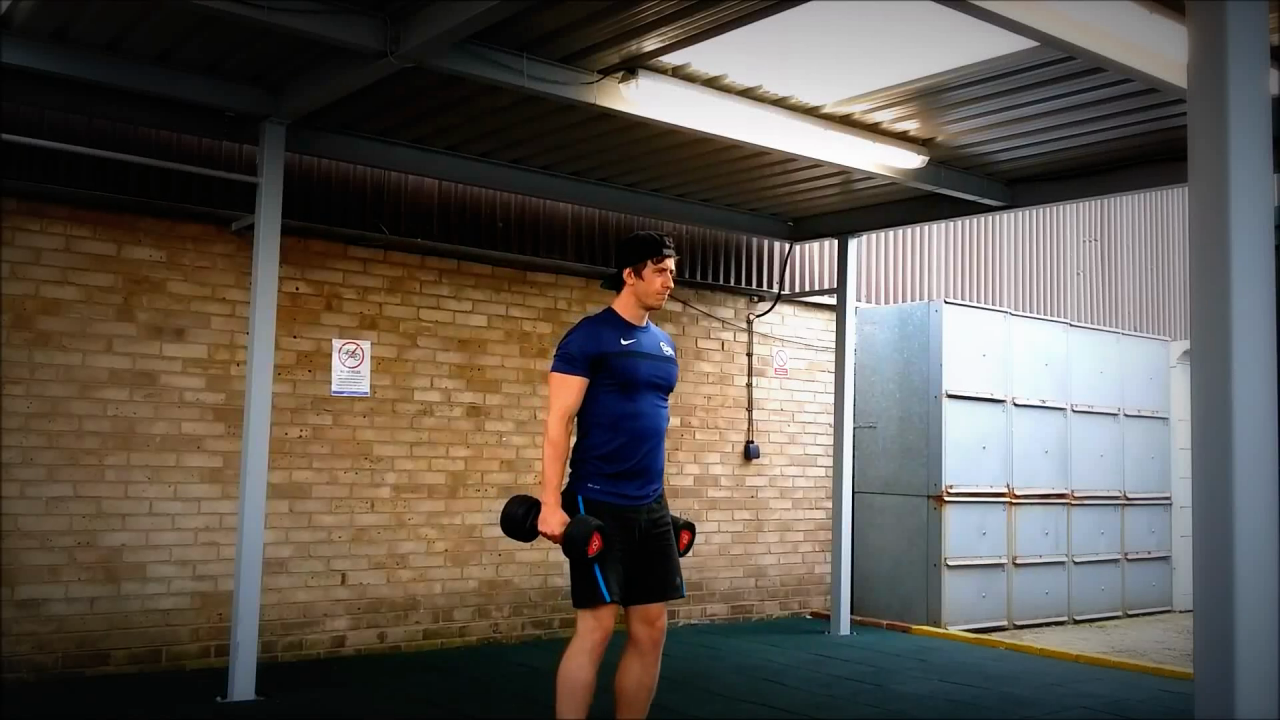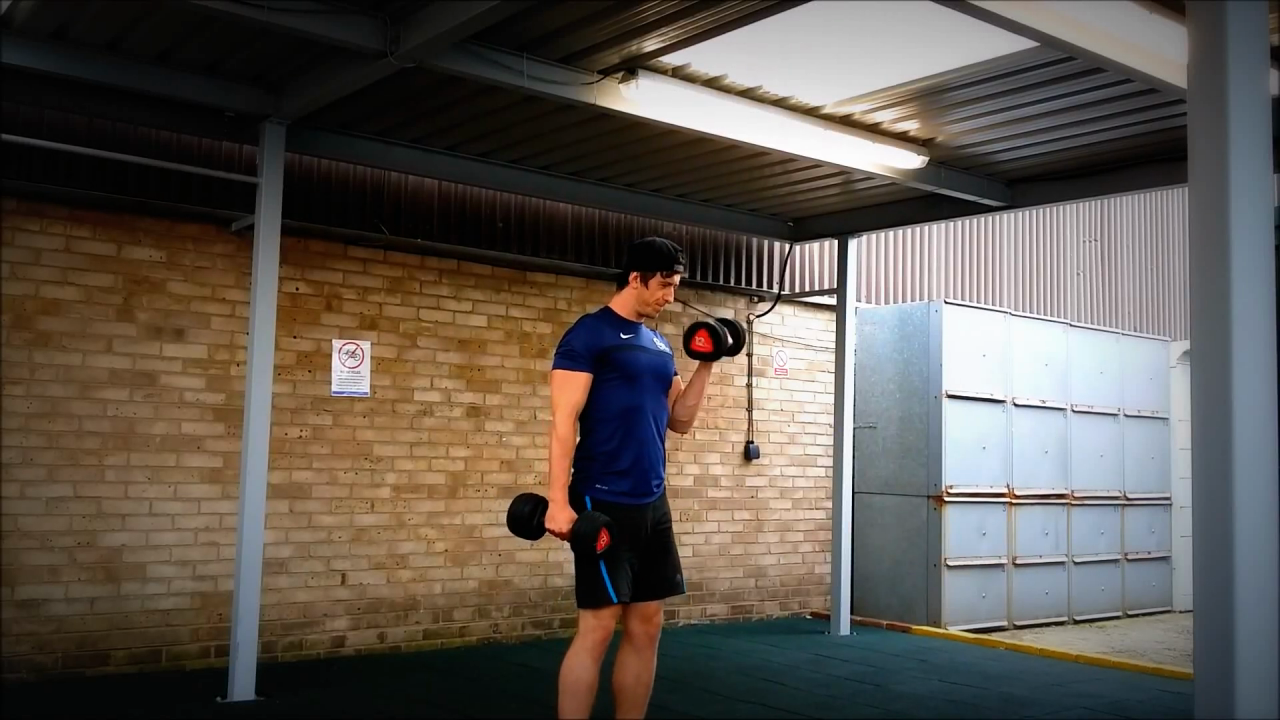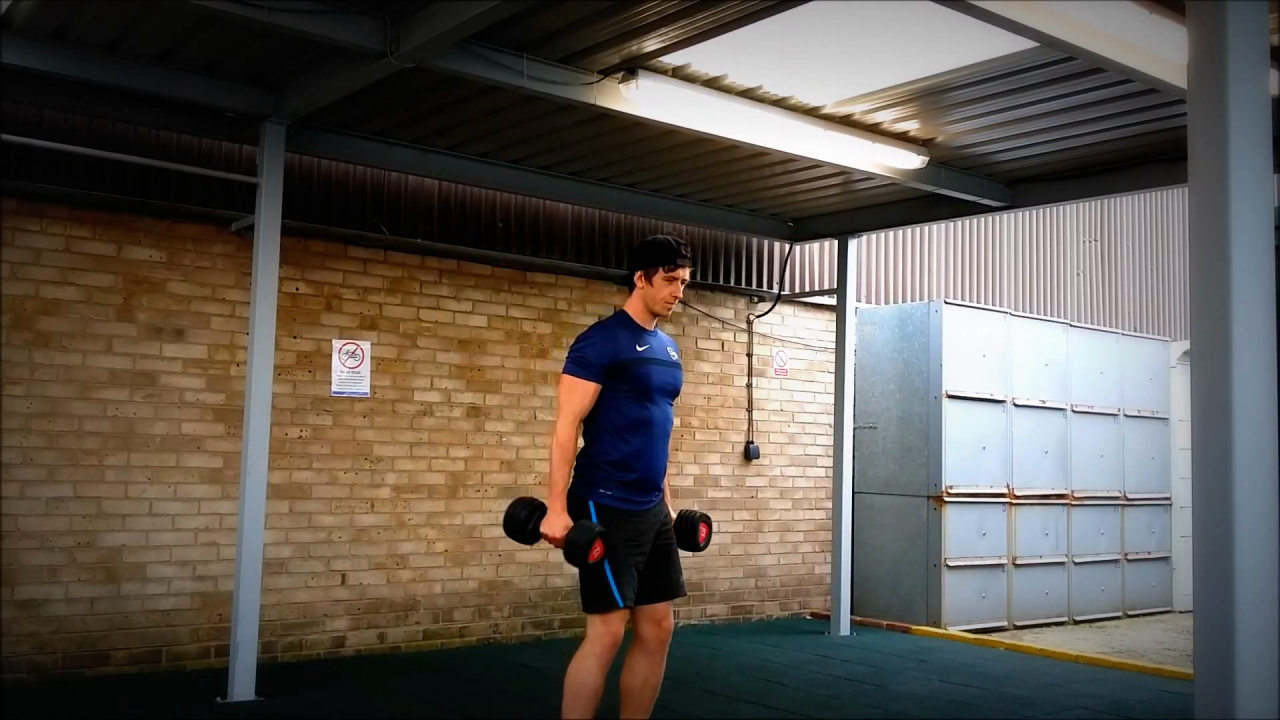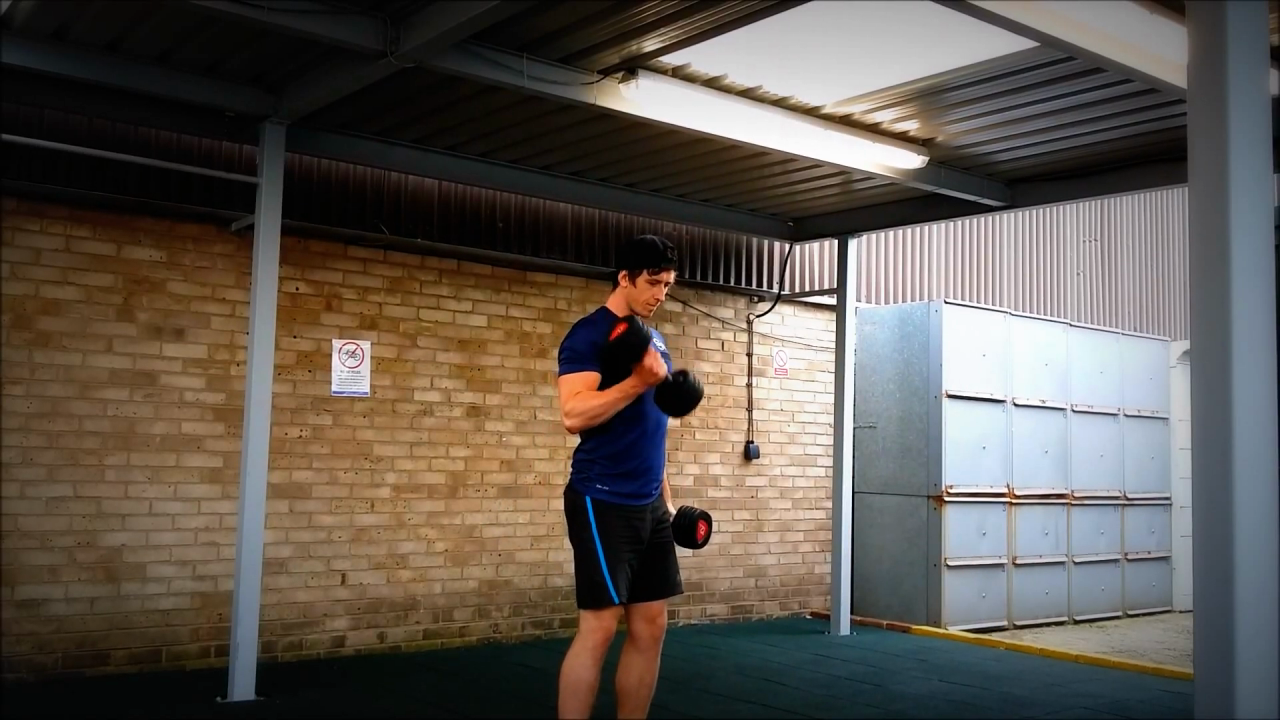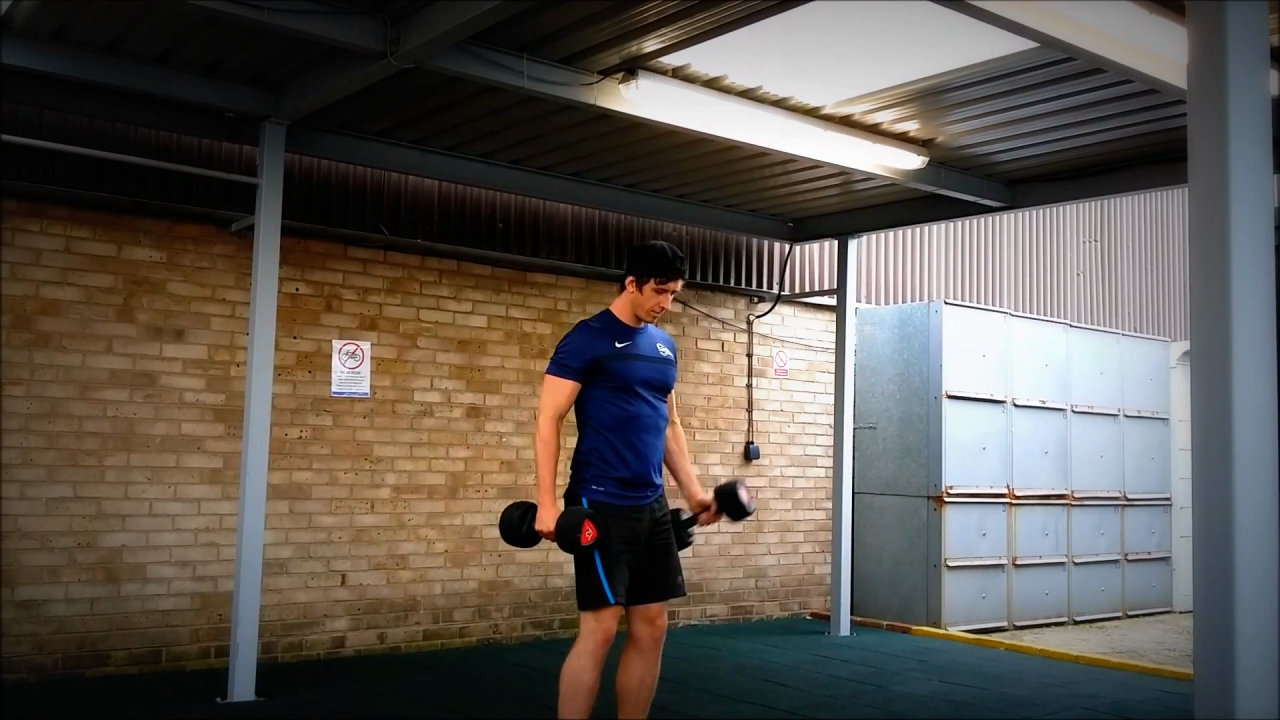
dt=1s
person 1, frame 1
left shoulder: (664, 345)
right shoulder: (589, 337)
right elbow: (558, 423)
right wrist: (551, 503)
left hip: (650, 506)
right hip: (598, 503)
left knee: (651, 630)
right knee: (596, 627)
person 1, frame 2
left shoulder: (659, 344)
right shoulder: (589, 334)
left elbow: (679, 419)
right elbow: (565, 421)
left wrist: (705, 365)
right wrist: (559, 500)
left hip: (652, 501)
right hip: (604, 501)
left knee: (646, 625)
right knee: (598, 626)
person 1, frame 3
left shoulder: (668, 348)
right shoulder: (603, 341)
right elbow: (567, 425)
left wrist: (667, 500)
right wrist: (558, 508)
left hip: (651, 508)
right hip: (605, 506)
left knee: (656, 629)
right knee: (606, 632)
person 1, frame 4
left shoulder: (653, 340)
right shoulder: (590, 334)
right elbow: (573, 413)
left wrist: (666, 497)
right wrist: (638, 382)
left hip: (647, 504)
right hip: (602, 501)
left knee: (650, 626)
right knee: (599, 627)
person 1, frame 5
left shoulder: (663, 346)
right shoulder: (588, 339)
right elbow: (549, 419)
left wrist: (691, 490)
right wrist: (547, 501)
left hip: (651, 504)
right hip: (602, 504)
left knee: (650, 627)
right knee: (599, 629)
